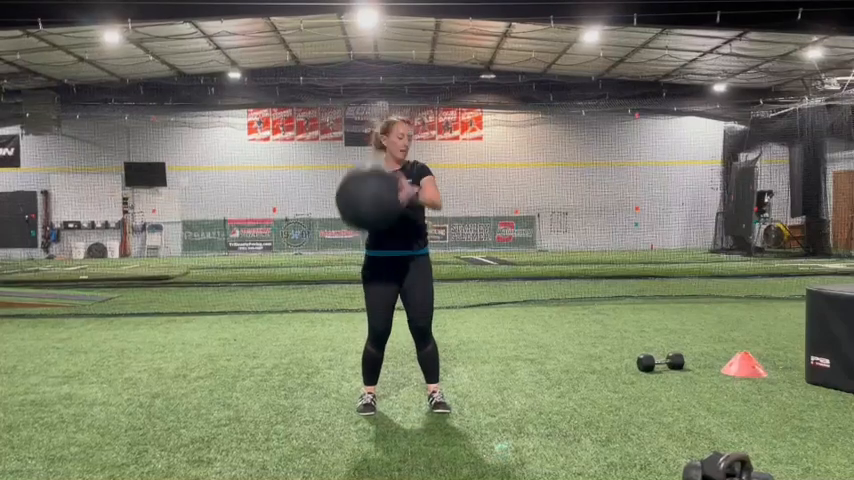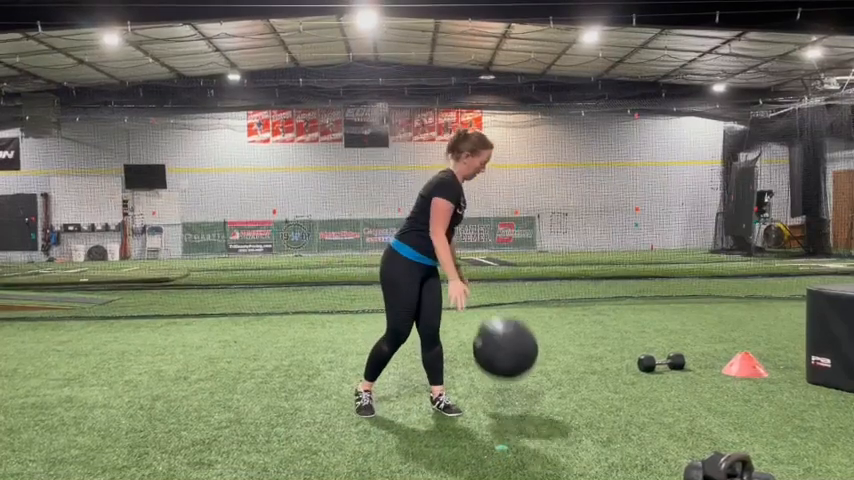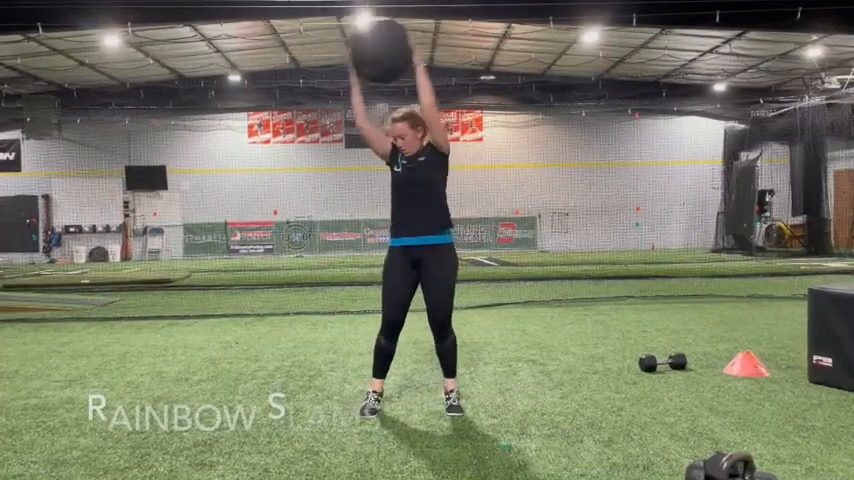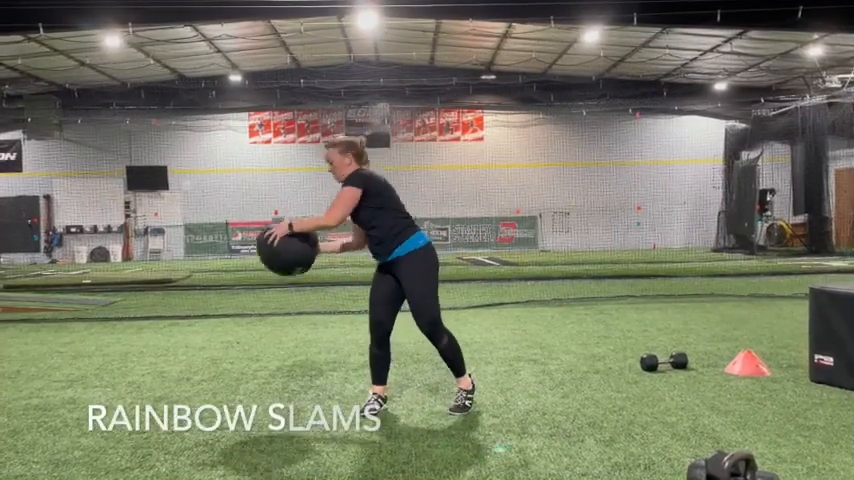
dt=1s
person 1, frame 1
left shoulder: (417, 173)
left elbow: (436, 201)
left wrist: (413, 194)
left hip: (416, 262)
right hip: (379, 262)
left knee: (422, 330)
right knee: (378, 331)
left ankle: (435, 391)
right ankle: (369, 392)
person 1, frame 2
left shoulder: (453, 185)
right shoulder: (446, 184)
left elbow: (445, 237)
right elbow: (437, 235)
left wrist: (456, 276)
right wrist: (454, 281)
left hip: (426, 268)
right hip: (402, 265)
left knee: (431, 333)
right knee: (397, 333)
left ankle: (437, 395)
right ankle: (364, 390)
person 1, frame 3
left shoulder: (437, 152)
right shoulder: (395, 157)
left elbow: (429, 109)
right elbow: (362, 123)
left wrist: (419, 67)
right wrist: (356, 80)
left hip: (438, 250)
right hip: (401, 253)
left knee: (440, 324)
right knee: (390, 323)
left ankle: (451, 388)
right ankle: (375, 390)
person 1, frame 4
left shoulder: (362, 180)
right shoulder: (359, 197)
left elbow: (331, 219)
right elbow: (357, 242)
left wrist: (289, 227)
right wrist: (314, 247)
left hip: (416, 257)
right hip: (388, 265)
left knee: (431, 326)
right knee: (378, 331)
left ankle: (465, 384)
right ankle: (378, 393)
